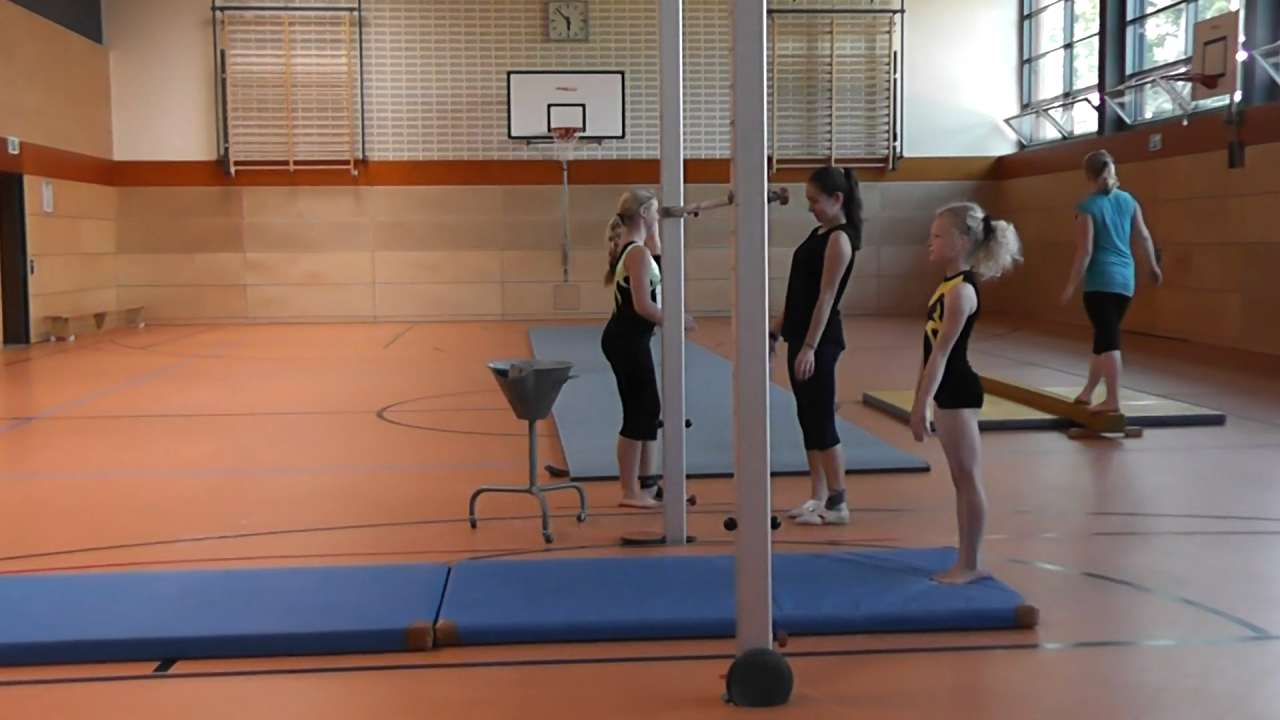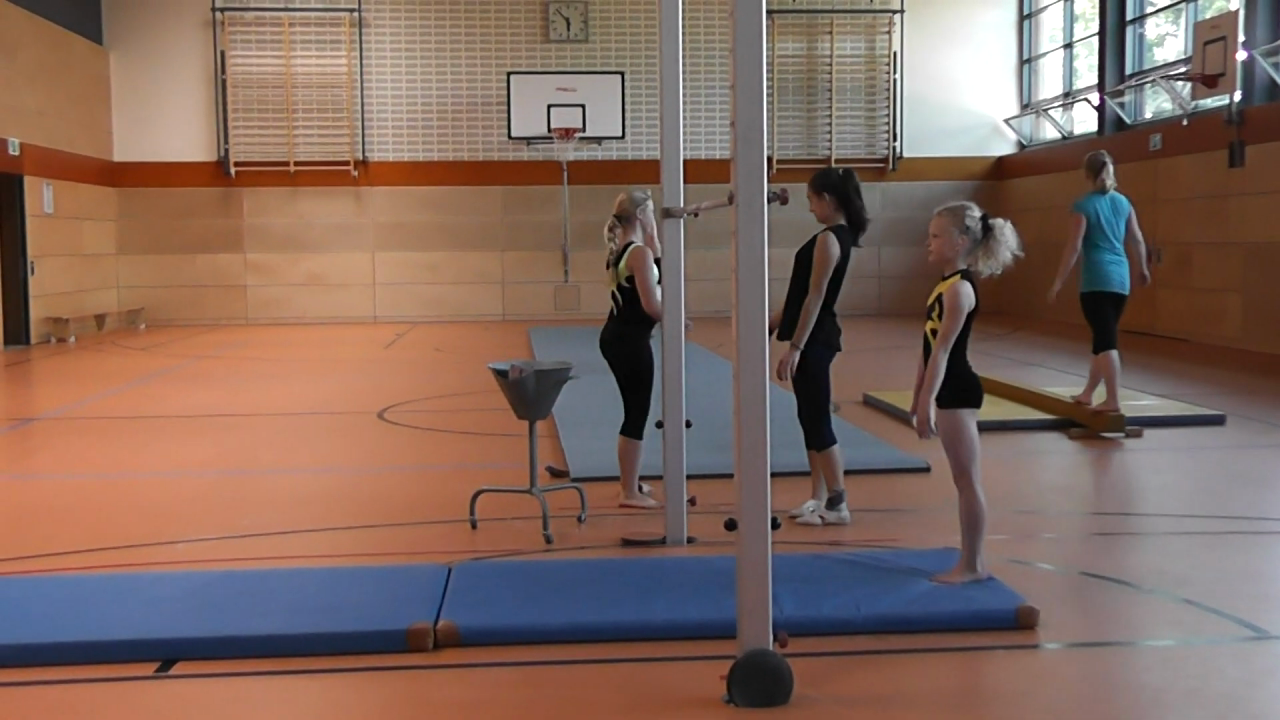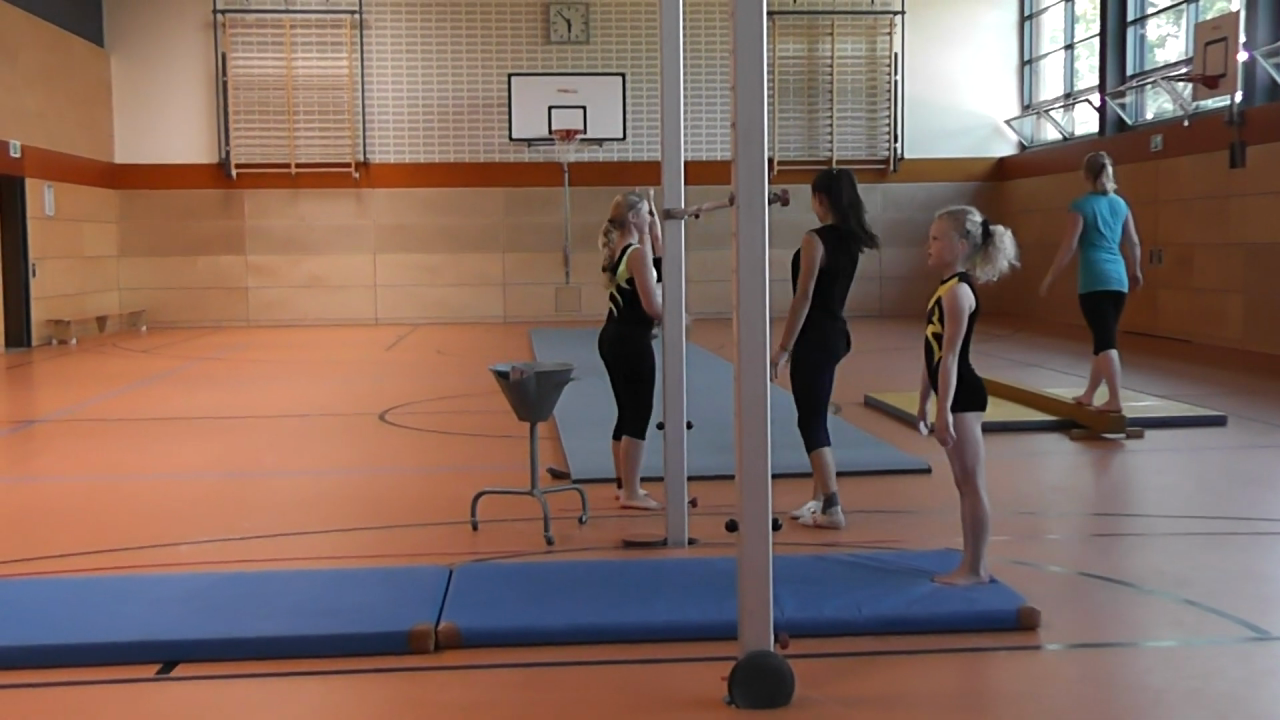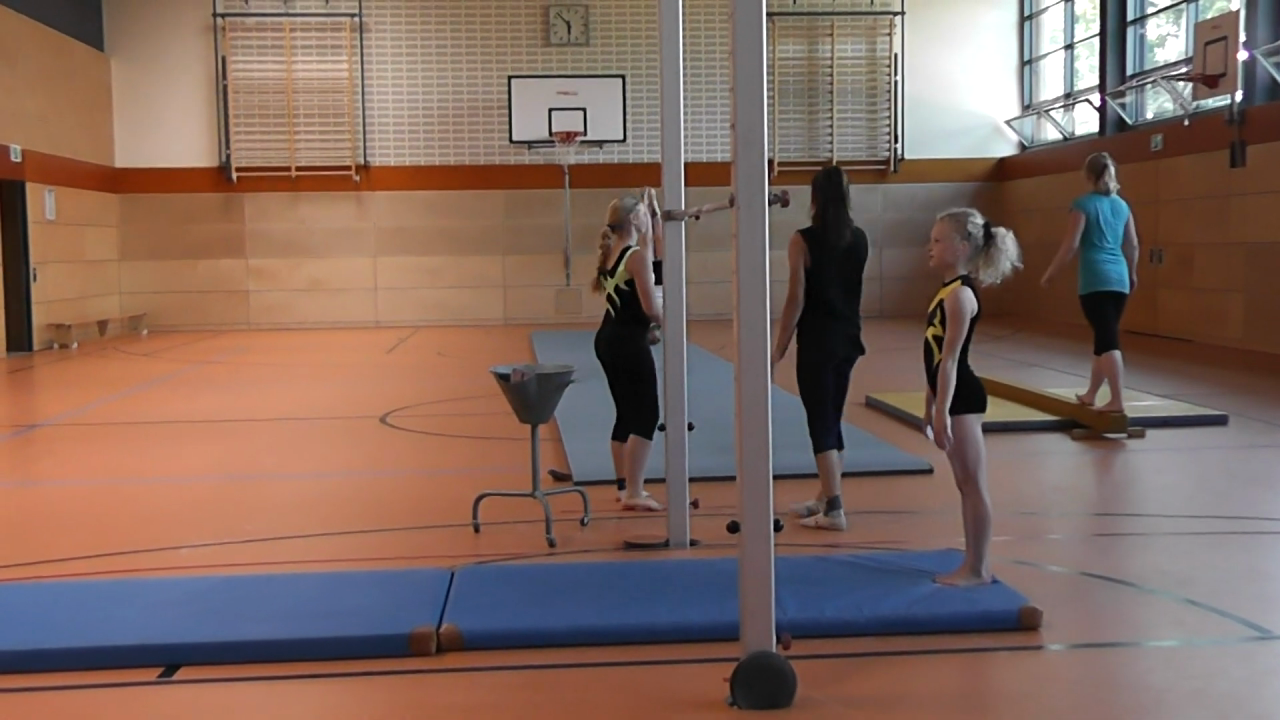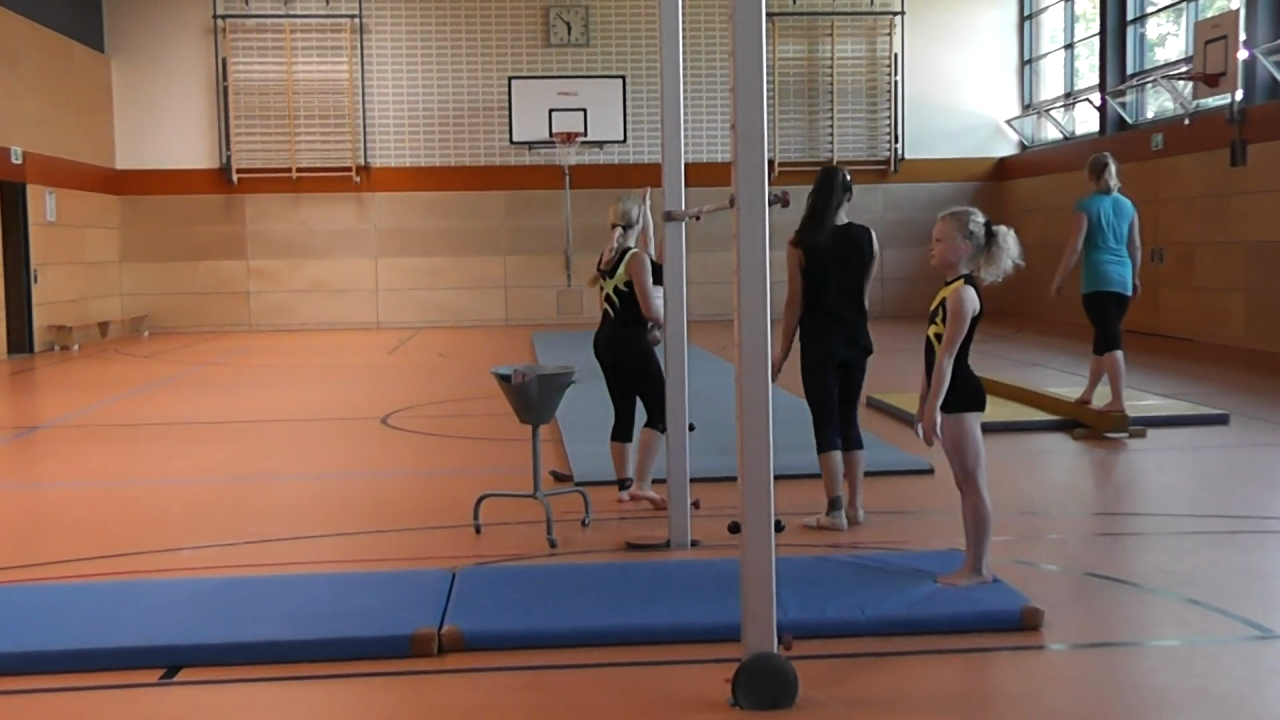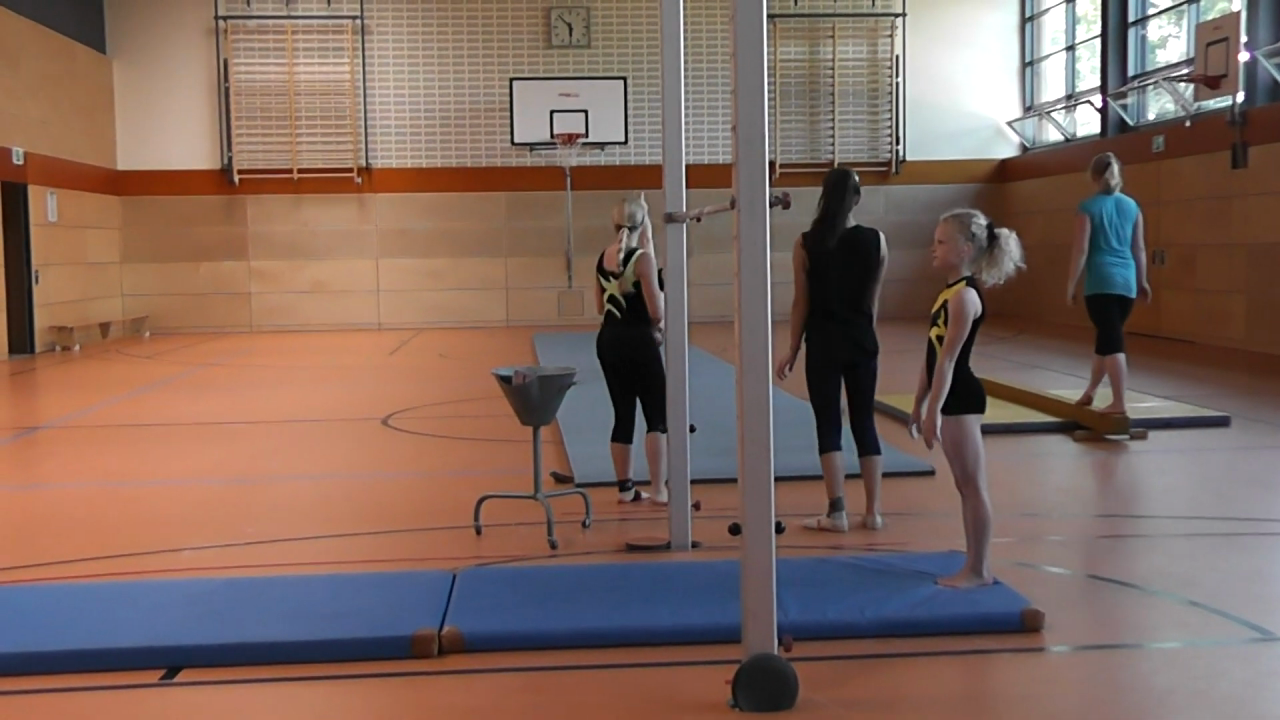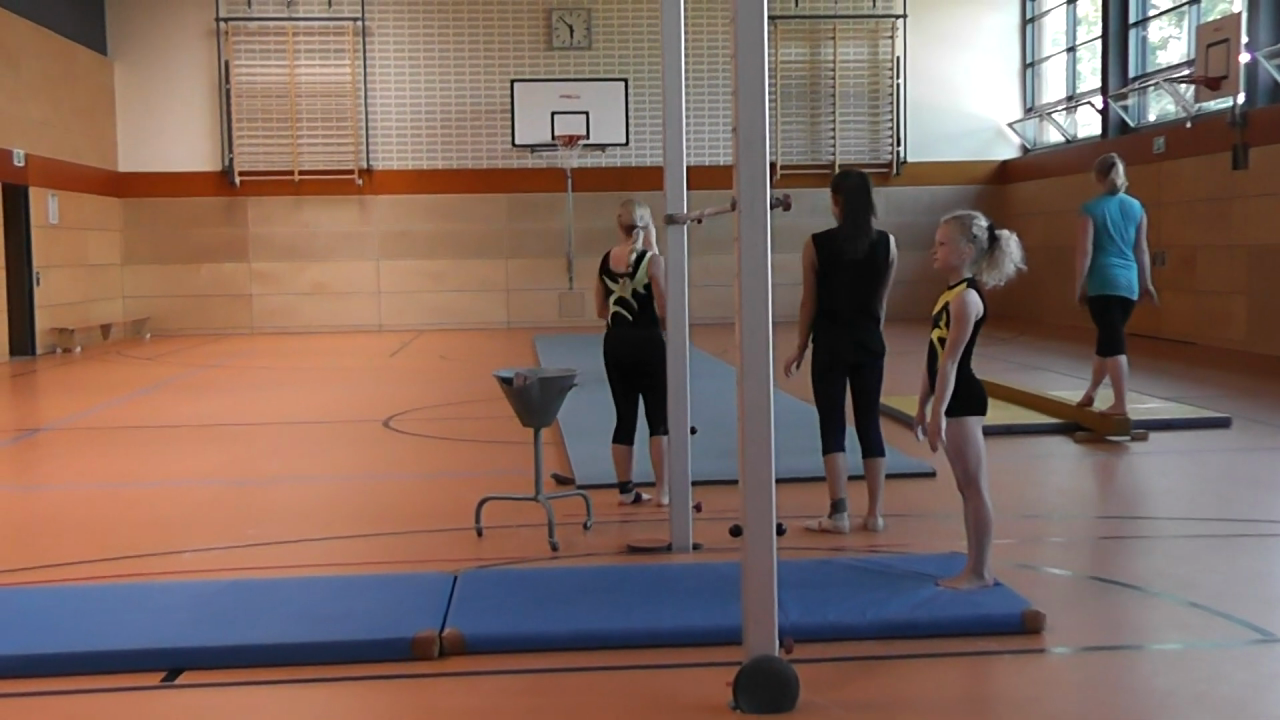
dt=0.2s
person 1, frame 1
left shoulder: (960, 291)
right shoulder: (947, 287)
left elbow: (942, 353)
right elbow: (930, 349)
left wrist: (920, 404)
right wrist: (923, 402)
left hip: (959, 392)
right hip: (948, 392)
left knee: (969, 480)
right knee: (961, 479)
left ankle: (971, 563)
right ankle: (966, 561)
person 1, frame 2
left shoulder: (959, 289)
right shoulder: (945, 287)
left elbow: (942, 351)
right elbow: (929, 349)
left wrist: (927, 403)
right wrist: (917, 397)
left hip: (956, 393)
right hip: (946, 392)
left knee: (967, 481)
right knee: (962, 480)
left ankle: (972, 565)
right ankle: (968, 562)
person 1, frame 3
left shoulder: (958, 292)
right shoulder: (946, 289)
left elbow: (950, 356)
right elbow: (933, 355)
left wrist: (945, 410)
right wrist: (924, 402)
left hip: (962, 397)
right hip: (951, 396)
left knee: (972, 485)
right knee: (963, 484)
left ankle: (976, 569)
right ankle: (970, 564)
person 1, frame 4
left shoulder: (960, 295)
right shoulder: (947, 292)
left elbow: (950, 358)
left wrist: (942, 412)
right wrist: (931, 407)
left hip: (961, 399)
right hip: (951, 398)
left knee: (974, 486)
right knee: (964, 485)
left ankle: (978, 569)
right ankle: (972, 564)
person 1, frame 5
left shoulder: (962, 294)
right shoulder: (948, 290)
left elbow: (947, 356)
right elbow: (932, 354)
left wrist: (933, 408)
right wrist: (924, 404)
left hip: (961, 397)
right hip: (950, 397)
left knee: (973, 485)
right knee: (964, 485)
left ankle: (978, 569)
right ankle: (972, 564)
person 1, frame 6
left shoulder: (965, 296)
right shoulder: (950, 292)
left elbow: (948, 358)
right elbow: (931, 356)
left wrist: (935, 411)
right wrist: (919, 404)
left hip: (960, 400)
right hip: (949, 399)
left knee: (973, 487)
right knee: (965, 487)
left ankle: (979, 571)
right ankle: (972, 566)
person 1, frame 7
left shoulder: (966, 298)
right shoulder: (949, 294)
left elbow: (951, 361)
right elbow: (933, 356)
left wrist: (938, 413)
right wrist: (924, 406)
left hip: (963, 401)
right hip: (951, 401)
left knee: (975, 489)
right knee: (966, 488)
left ankle: (980, 572)
right ankle: (974, 568)
person 2, frame 1
left shoulder: (839, 239)
right shoulder: (819, 234)
left elbow: (826, 298)
left wrist: (809, 348)
right wrist: (775, 331)
left hip: (819, 340)
right hip: (804, 336)
left knee: (822, 421)
right knee: (808, 419)
left ankle: (837, 504)
right ankle: (819, 497)
person 2, frame 2
left shoulder: (827, 239)
right shoulder: (837, 235)
left elbow: (814, 298)
left wrist: (794, 348)
right wrist: (773, 327)
left hip: (813, 340)
right hip: (816, 337)
left knee: (818, 421)
right knee: (813, 419)
left ankle: (838, 505)
right ankle: (820, 498)
person 2, frame 3
left shoulder: (815, 240)
right shoulder: (854, 239)
left elbow: (804, 298)
left wrist: (783, 348)
left hip: (813, 340)
right hip: (835, 336)
left knee: (810, 422)
right knee: (817, 419)
left ankle: (831, 508)
right ankle: (820, 500)
person 2, frame 4
left shoulder: (804, 241)
right shoulder: (860, 239)
left elbow: (796, 300)
right elbow: (853, 291)
left wrist: (780, 348)
left hip: (818, 341)
right hip: (849, 338)
left knee: (820, 423)
right knee: (832, 420)
left ankle: (833, 511)
right ankle: (826, 499)
person 2, frame 5
left shoulder: (802, 242)
right shoulder: (867, 238)
left elbow: (795, 302)
right elbow: (865, 296)
left wrist: (783, 350)
left hip: (819, 343)
right hip: (856, 340)
left knee: (826, 424)
right knee: (848, 420)
left ankle: (835, 511)
right ankle: (855, 504)
person 2, frame 6
left shoulder: (807, 244)
right shoulder: (876, 241)
left elbow: (802, 303)
right elbow: (874, 300)
left wrist: (793, 350)
left hip: (824, 345)
right hip: (862, 343)
left knee: (829, 426)
right knee: (864, 424)
left ankle: (837, 513)
right ankle: (872, 511)
person 2, frame 7
left shoulder: (817, 245)
right shoulder: (886, 244)
left elbow: (810, 303)
right elbow: (882, 302)
left wrist: (800, 348)
left hip: (830, 347)
right hip: (869, 345)
left knee: (832, 428)
right knee: (869, 425)
left ankle: (838, 514)
right ankle: (874, 513)
person 3, frame 1
left shoulder: (629, 248)
right shoulder: (637, 252)
right elbow: (643, 306)
left hip: (625, 336)
right hip: (628, 340)
left knee: (649, 411)
right knee: (638, 414)
left ankle: (646, 483)
right ankle: (629, 492)
person 3, frame 2
left shoulder: (618, 250)
right shoulder: (639, 252)
right elbow: (651, 305)
left hip: (614, 335)
right hip: (631, 339)
left knee: (633, 411)
right knee: (637, 414)
left ankle: (630, 483)
right ankle: (629, 492)
person 3, frame 3
left shoulder: (614, 252)
right shoulder: (638, 254)
right elbow: (651, 305)
left hip: (612, 337)
right hip: (632, 340)
left knee: (627, 412)
right knee: (639, 415)
left ankle: (625, 484)
right ankle: (631, 493)
person 3, frame 4
left shoulder: (609, 254)
right shoulder: (638, 256)
right elbow: (651, 307)
right wrist: (665, 321)
left hip: (607, 338)
right hip: (629, 341)
left knee: (625, 413)
right knee: (647, 415)
left ankle: (625, 486)
right ankle: (633, 491)
person 3, frame 5
left shoulder: (606, 256)
right shoulder: (636, 258)
right elbow: (650, 310)
right wrist: (661, 323)
left hip: (605, 339)
right hip: (631, 341)
left knee: (623, 413)
right knee: (658, 411)
left ankle: (625, 485)
right ankle: (641, 484)
person 3, frame 6
left shoulder: (603, 258)
right shoulder: (643, 258)
right elbow: (655, 310)
right wrist: (660, 326)
left hip: (608, 340)
right hip: (638, 342)
left knee: (623, 415)
right knee: (657, 416)
left ankle: (625, 488)
right ankle: (658, 489)
person 3, frame 7
left shoulder: (605, 260)
right shoulder: (653, 259)
left elbow: (601, 311)
right elbow: (664, 311)
right wrist: (666, 328)
left hip: (615, 343)
right hip: (647, 343)
left knee: (625, 418)
right knee: (659, 418)
left ankle: (626, 490)
right ankle: (663, 490)
person 4, frame 1
left shoulder: (1088, 206)
right shoulder: (1127, 200)
left elbow: (1085, 250)
right elbow: (1144, 236)
left wrist: (1071, 286)
right wrist: (1153, 266)
left hip: (1099, 280)
right hip: (1125, 279)
left knee: (1108, 339)
right knee: (1106, 336)
left ankle: (1112, 400)
right ankle: (1088, 392)
person 4, frame 2
left shoulder: (1083, 205)
right shoulder: (1122, 202)
left elbow: (1074, 248)
right elbow: (1138, 240)
left wrist: (1058, 283)
right wrist: (1142, 269)
left hip: (1096, 280)
right hip: (1120, 279)
left knee: (1105, 339)
right knee: (1104, 337)
left ankle: (1112, 400)
right ankle: (1088, 393)
person 4, frame 3
left shoulder: (1081, 205)
right shoulder: (1120, 204)
left elbow: (1070, 246)
right elbow: (1133, 242)
left wrist: (1049, 279)
right wrist: (1136, 271)
left hip: (1095, 279)
right hip: (1118, 278)
left knee: (1105, 339)
right knee: (1104, 337)
left ankle: (1115, 400)
right ankle: (1089, 394)
person 4, frame 4
left shoulder: (1083, 204)
right shoulder: (1122, 205)
left elbow: (1071, 245)
right elbow: (1132, 245)
left wrist: (1049, 273)
right wrist: (1131, 274)
left hip: (1096, 280)
right hip: (1119, 279)
left knee: (1108, 339)
right knee: (1105, 337)
left ankle: (1117, 401)
right ankle: (1090, 394)
person 4, frame 5
left shoulder: (1086, 205)
right shoulder: (1127, 205)
left elbow: (1075, 247)
right elbow: (1135, 247)
left wrist: (1058, 280)
right wrist: (1134, 278)
left hip: (1098, 280)
right hip: (1123, 280)
left knee: (1110, 339)
right knee: (1105, 337)
left ankle: (1118, 401)
right ankle: (1089, 392)
person 4, frame 6
left shoulder: (1088, 206)
right shoulder: (1131, 205)
left elbow: (1081, 249)
right elbow: (1138, 247)
left wrist: (1071, 286)
right wrist: (1142, 280)
left hip: (1101, 282)
right hip: (1127, 282)
left knee: (1111, 341)
right knee: (1107, 338)
left ankle: (1119, 403)
right ankle: (1090, 391)
person 4, frame 7
left shoulder: (1091, 208)
right shoulder: (1136, 207)
left elbow: (1085, 251)
right elbow: (1141, 248)
left wrist: (1079, 287)
right wrist: (1146, 283)
left hip: (1103, 283)
right hip: (1129, 284)
left knee: (1113, 342)
right knee: (1107, 339)
left ankle: (1120, 404)
right ankle: (1091, 392)
